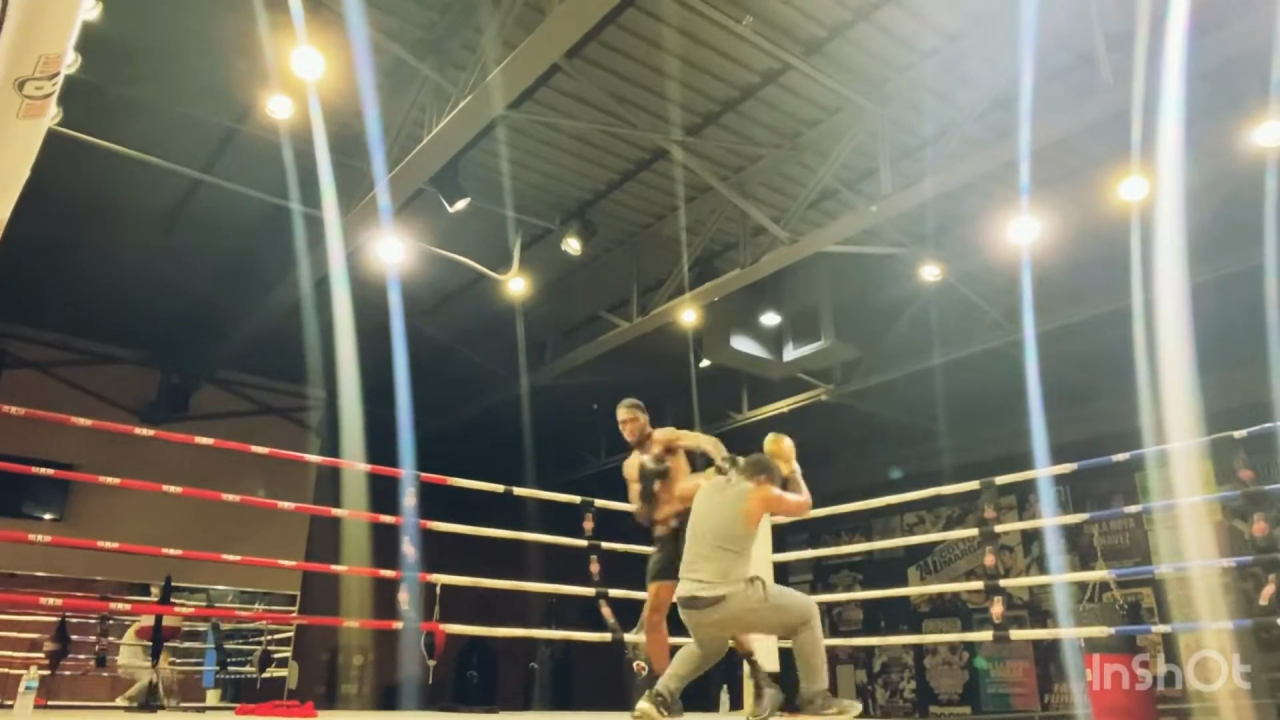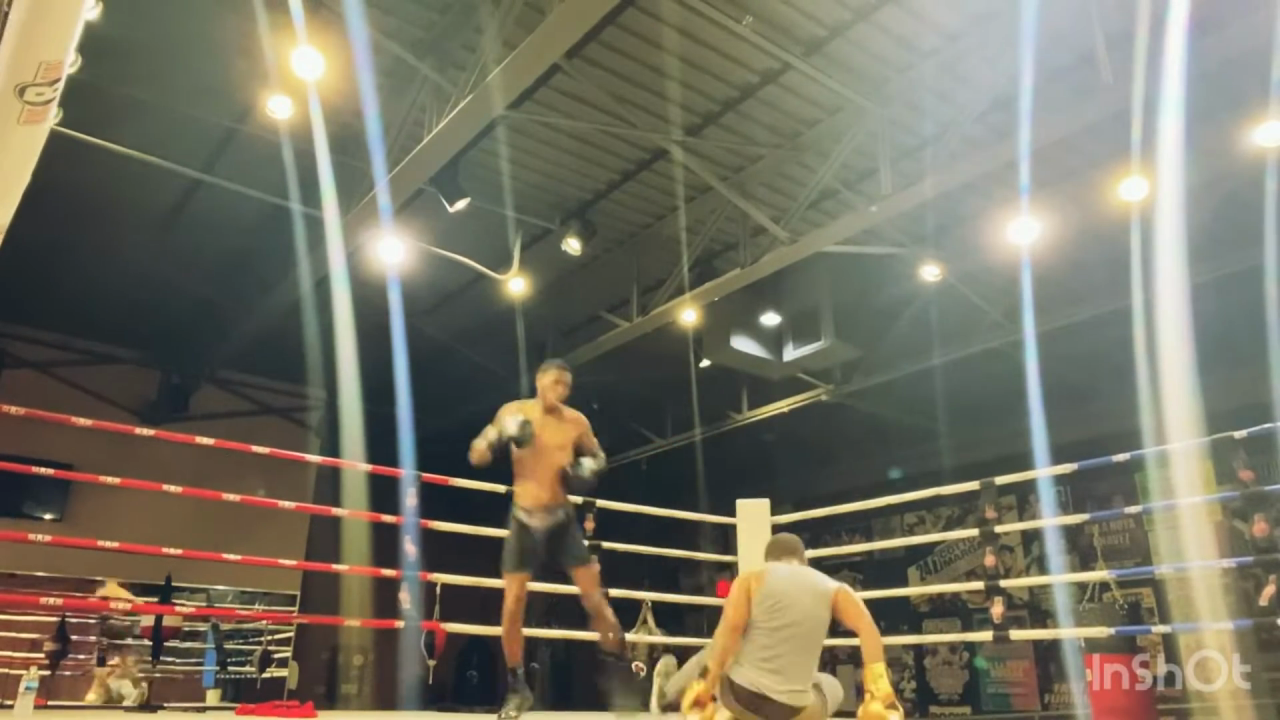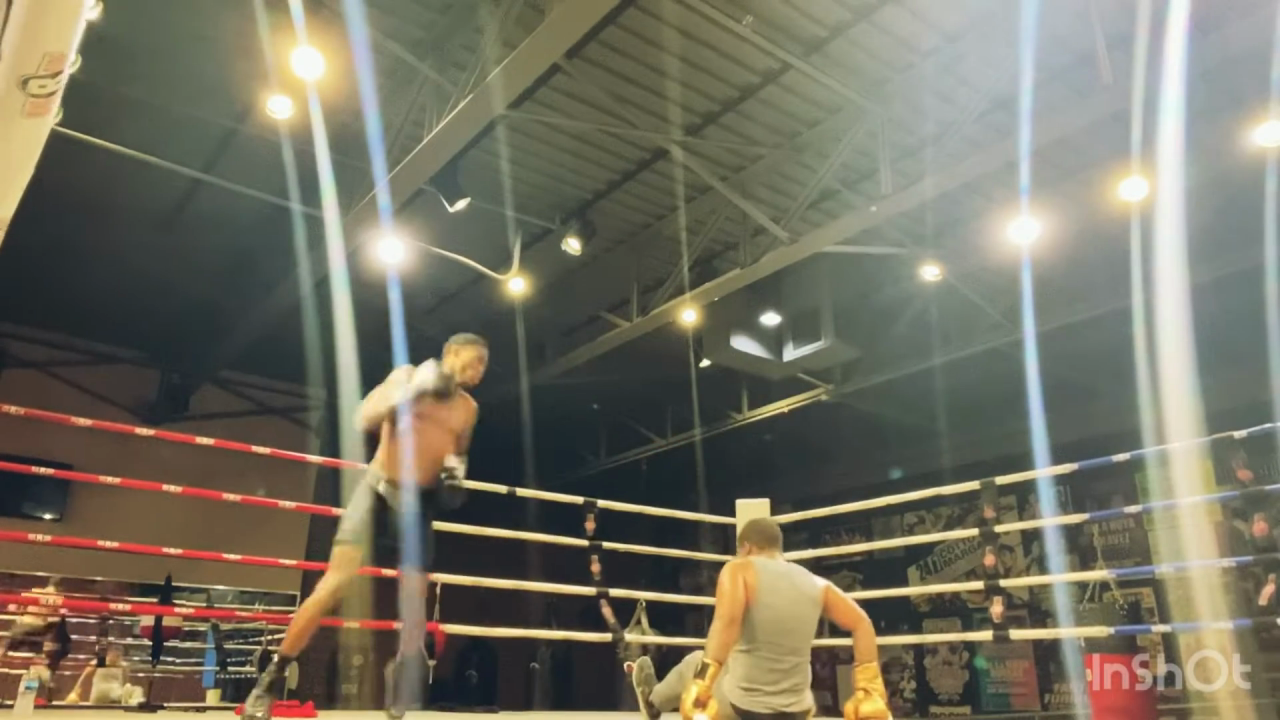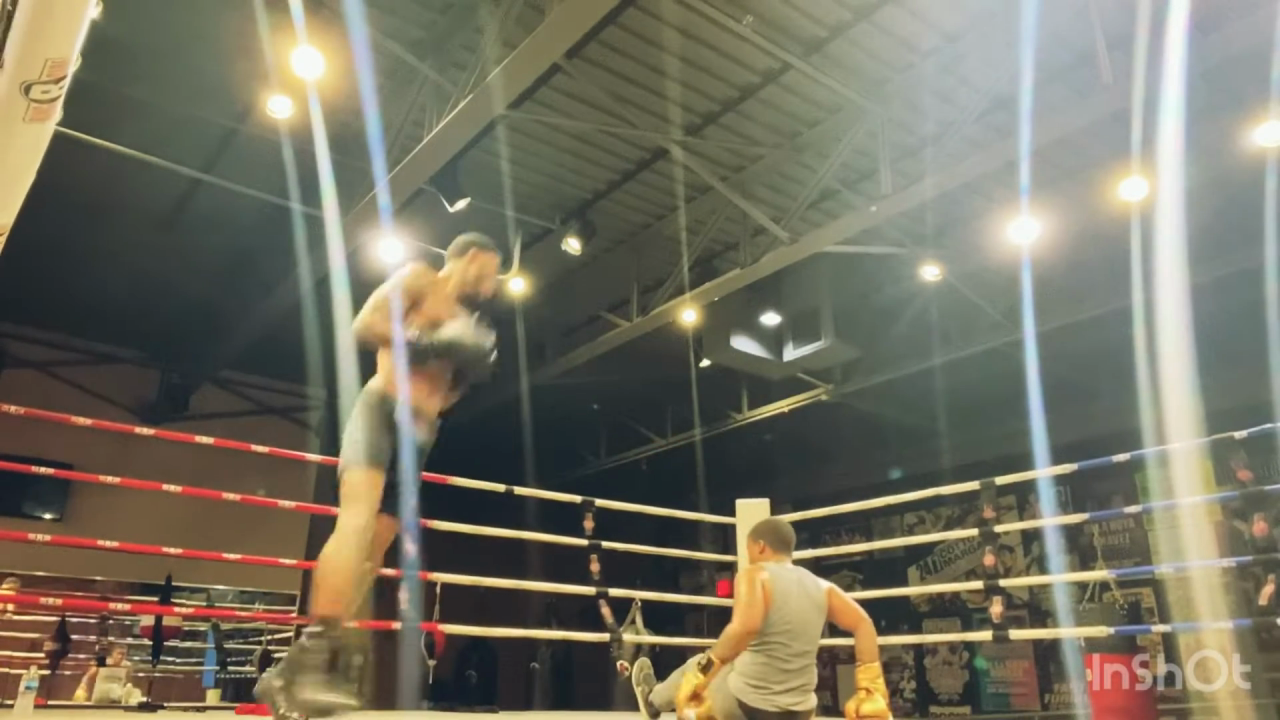
dt=0.5s
person 1, frame 1
left shoulder: (665, 438)
right shoulder: (630, 466)
left elbow: (708, 441)
right elbow: (643, 516)
left wrist: (722, 464)
right wrist: (646, 485)
left hip: (689, 523)
right hip: (663, 535)
right knee: (652, 617)
left ankle: (756, 674)
person 1, frame 2
left shoulder: (578, 422)
right shoulder: (515, 412)
left elbow: (595, 455)
right elbow: (477, 457)
left wrist: (588, 470)
right wrist: (500, 438)
left hip: (561, 520)
right hip: (523, 519)
left knee: (595, 599)
right knee: (512, 610)
left ankle: (618, 668)
right ankle: (518, 687)
person 1, frame 3
left shoulder: (467, 408)
right shoulder: (407, 376)
right elbow: (364, 418)
left wrist: (455, 472)
right wrist: (415, 389)
left hip: (419, 503)
right hip: (378, 491)
right knee: (334, 583)
right ankle: (271, 679)
person 1, frame 4
left shoulder: (457, 315)
right shoulder: (415, 278)
right elbow: (363, 326)
left wrist: (471, 358)
right wrist: (426, 340)
left hip: (417, 435)
right hip: (379, 410)
left knee: (364, 562)
right knee: (358, 520)
left ankle: (292, 674)
right ankle: (310, 665)
person 2, frame 1
left shoulder: (710, 487)
right shoulder: (761, 493)
left elbow: (685, 490)
right elbow: (803, 504)
right wrist: (790, 468)
left hip: (689, 603)
right hip: (727, 599)
left knee: (707, 648)
right knee: (806, 612)
left ankle: (657, 697)
right ankle: (816, 698)
person 2, frame 2
left shoulder: (753, 578)
right shoulder: (832, 587)
left elbow: (731, 628)
right elbow: (867, 629)
left wrist: (704, 685)
right wrist: (880, 693)
left hip: (742, 698)
left knee: (715, 655)
right knee: (831, 688)
left ankle: (669, 695)
person 2, frame 3
left shoulder: (739, 570)
right shoulder: (816, 584)
left elbow: (727, 621)
right elbow: (862, 624)
left wrist: (699, 685)
right wrist: (870, 690)
left knee: (695, 664)
person 2, frame 4
left shoulder: (755, 575)
right shoulder: (820, 587)
left elbow: (745, 626)
right elbow: (863, 625)
left wrist: (702, 671)
right wrist: (871, 689)
left knee: (695, 672)
